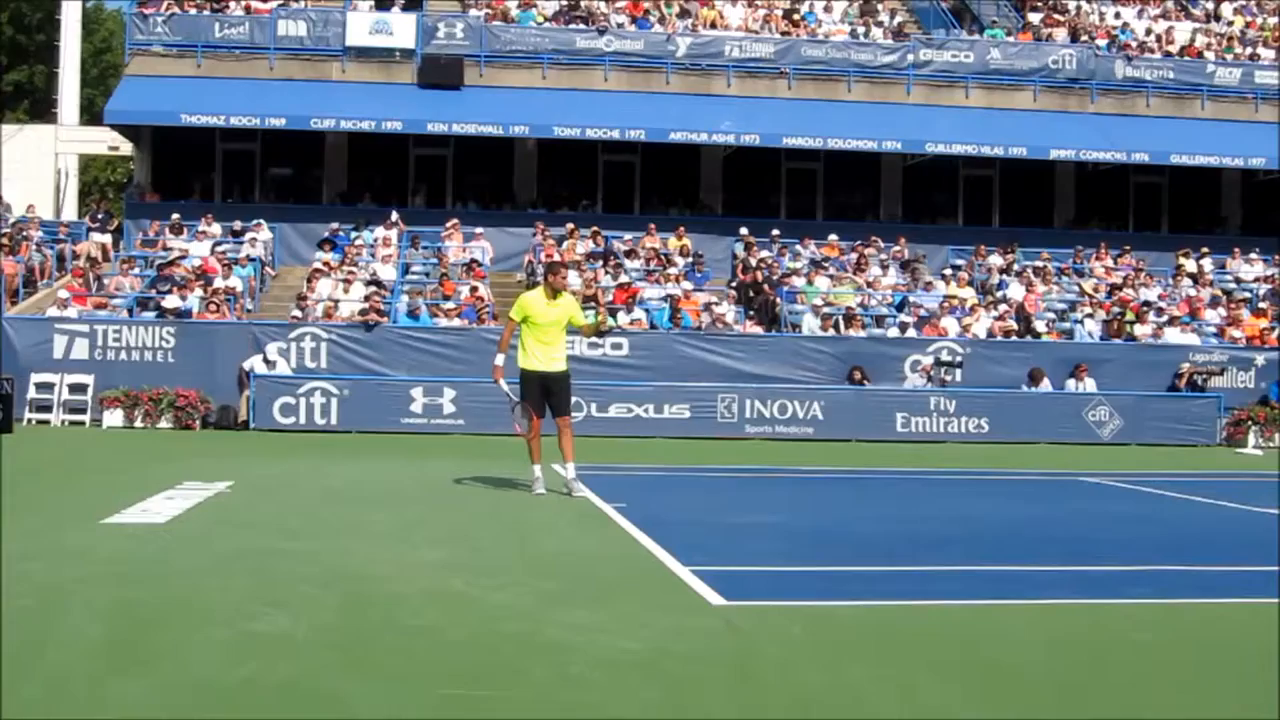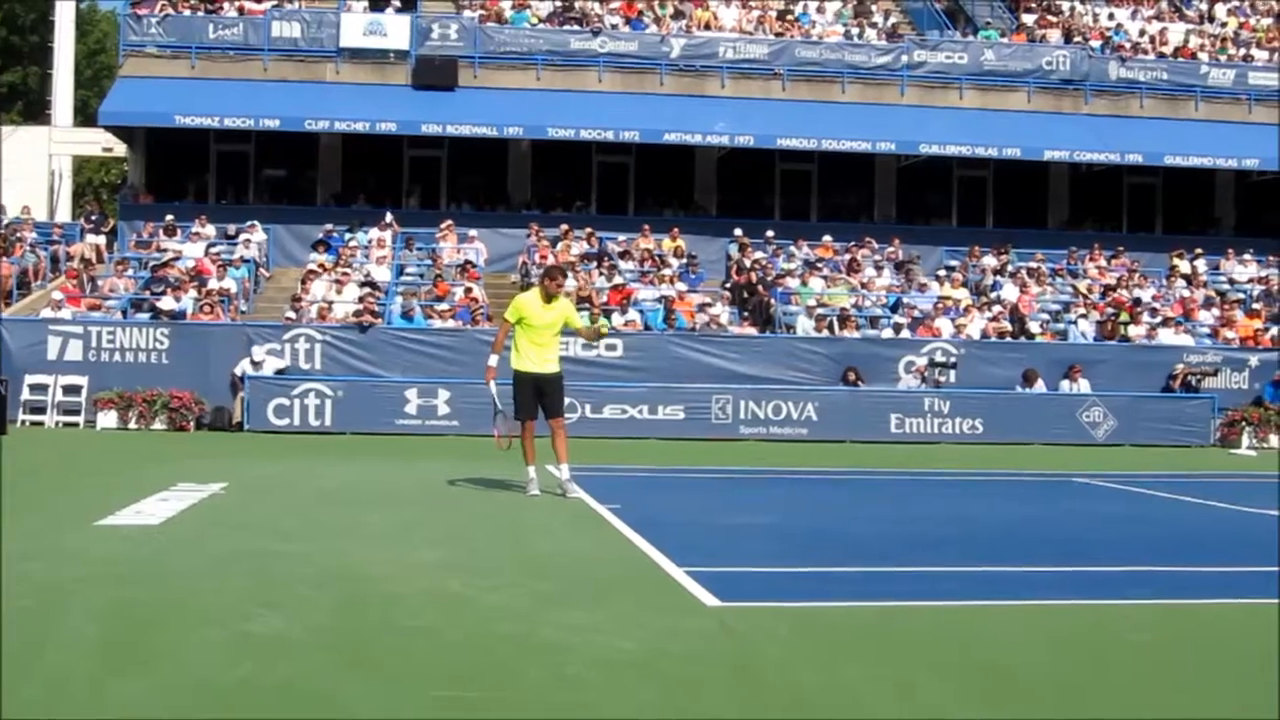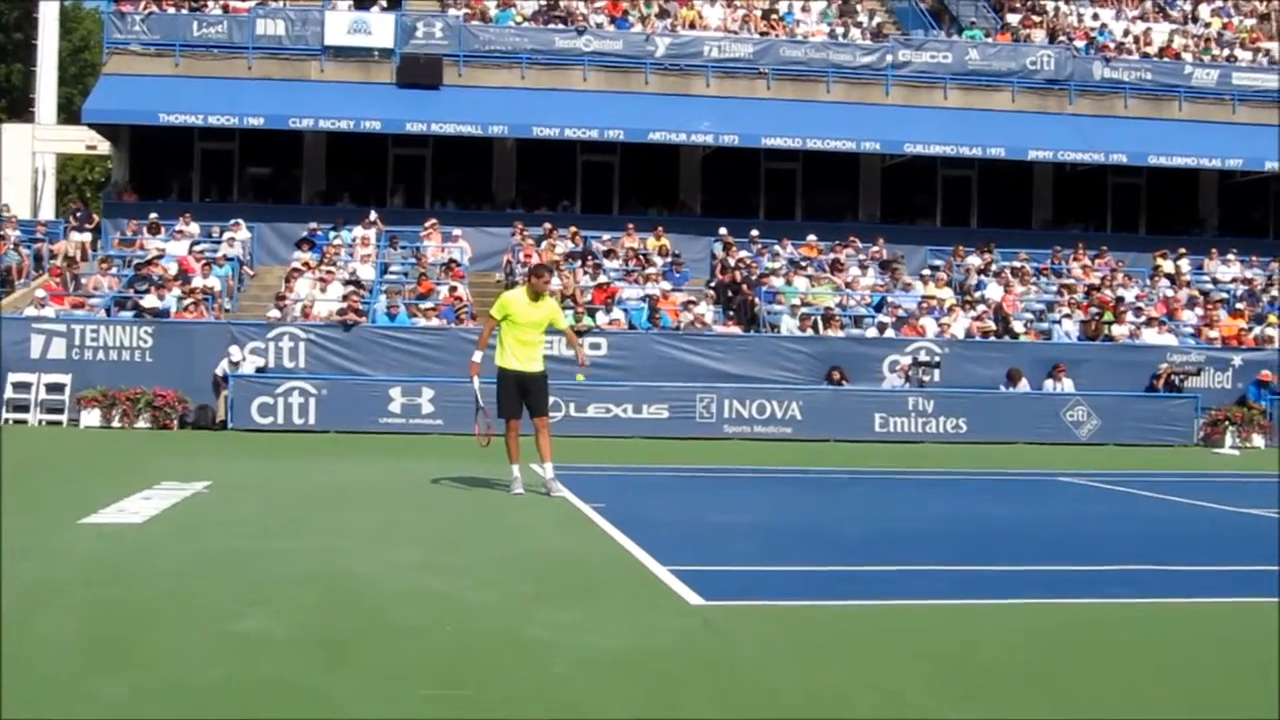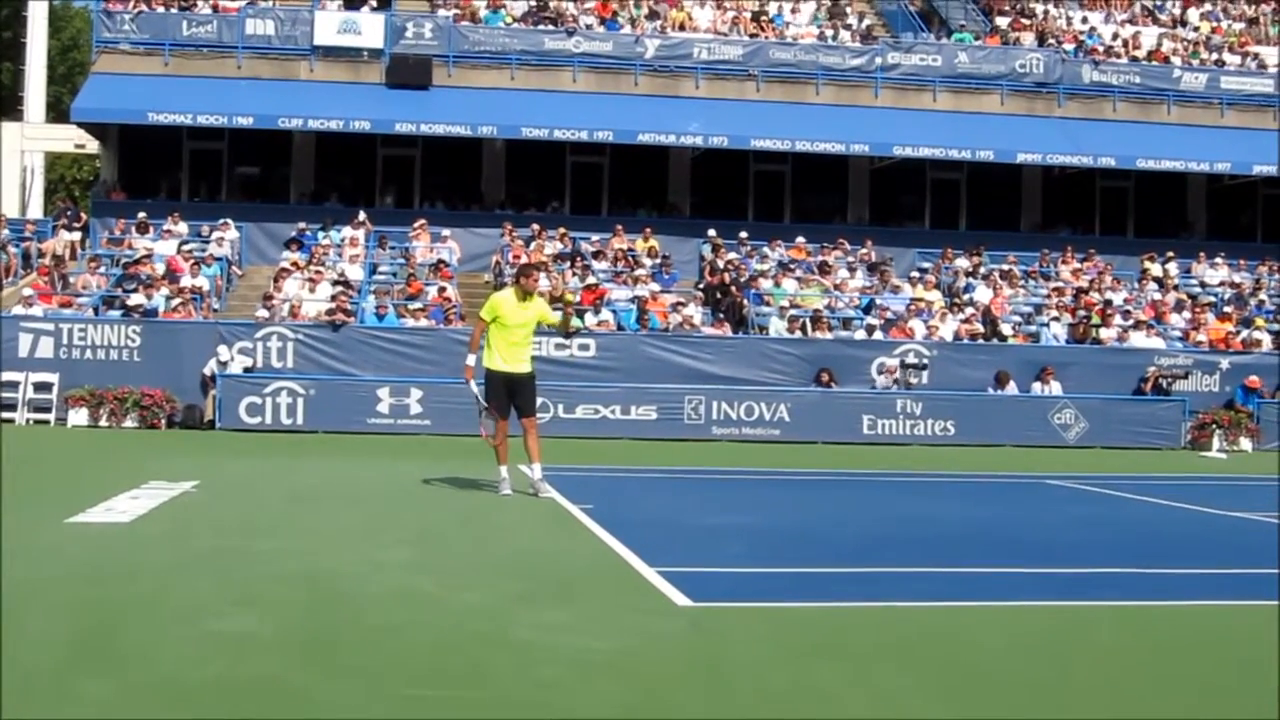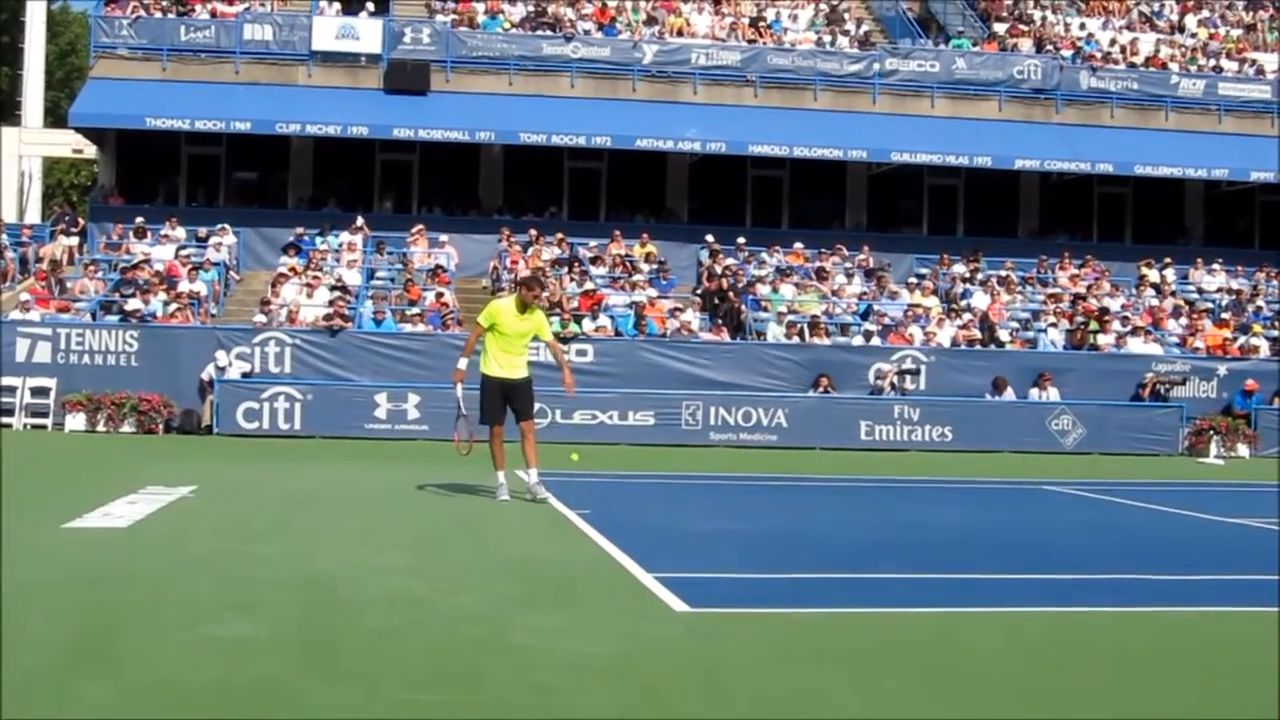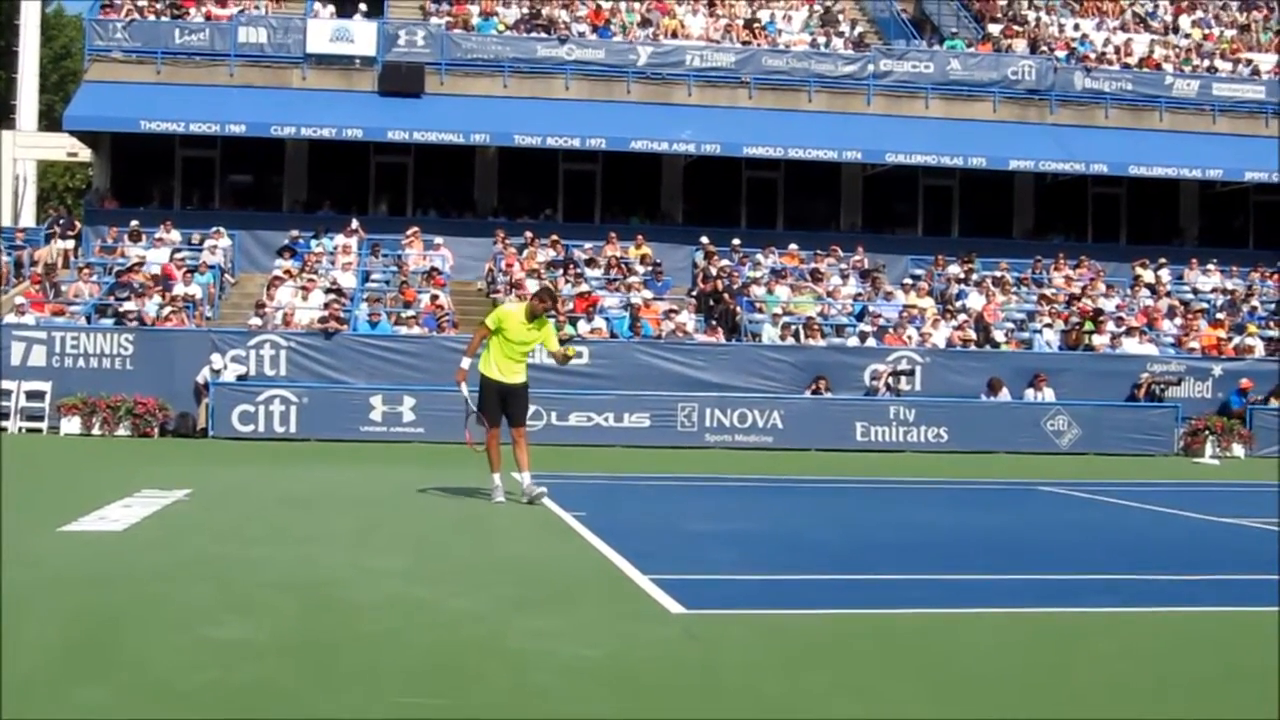
dt=0.4s
person 1, frame 1
left shoulder: (569, 302)
right shoulder: (527, 299)
left elbow: (585, 330)
right elbow: (508, 330)
left wrist: (598, 325)
right wrist: (498, 363)
left hip: (558, 371)
right hip: (532, 371)
left knee: (564, 423)
left ankle: (571, 476)
right ankle: (537, 475)
person 1, frame 2
left shoulder: (565, 305)
right shoulder: (522, 301)
left elbow: (582, 331)
right elbow: (503, 332)
left wrist: (596, 332)
right wrist: (492, 364)
left hip: (551, 372)
right hip: (525, 373)
left knee: (558, 424)
right knee: (528, 426)
left ankle: (565, 477)
right ankle: (532, 476)
person 1, frame 3
left shoulder: (551, 305)
right shoulder: (509, 298)
left elbow: (567, 331)
right elbow: (488, 328)
left wrist: (579, 350)
right wrist: (476, 359)
left hip: (536, 371)
right hip: (509, 371)
left knee: (542, 423)
right knee: (512, 425)
left ankle: (549, 477)
right ankle: (516, 476)
person 1, frame 4
left shoulder: (539, 304)
right shoulder: (498, 299)
left elbow: (560, 326)
right elbow: (478, 330)
left wrist: (567, 316)
right wrist: (470, 363)
left hip: (523, 372)
right hip: (497, 371)
left knee: (530, 424)
right knee: (500, 426)
left ankle: (537, 477)
right ankle: (504, 476)
person 1, frame 5
left shoulder: (538, 315)
right shoulder: (497, 307)
left elbow: (552, 344)
right elbow: (475, 335)
left wrist: (565, 369)
right wrist: (461, 366)
left hip: (520, 378)
right hip: (493, 377)
left knee: (527, 429)
right knee: (496, 431)
left ankle: (533, 482)
right ankle: (501, 482)
person 1, frame 6
left shoulder: (546, 326)
right shoulder: (505, 311)
left elbow: (556, 353)
right elbow: (479, 336)
left wrist: (565, 356)
right wrist: (464, 366)
left hip: (517, 382)
right hip: (491, 379)
left knee: (519, 434)
right knee: (493, 433)
left ankle: (527, 485)
right ankle: (497, 484)
